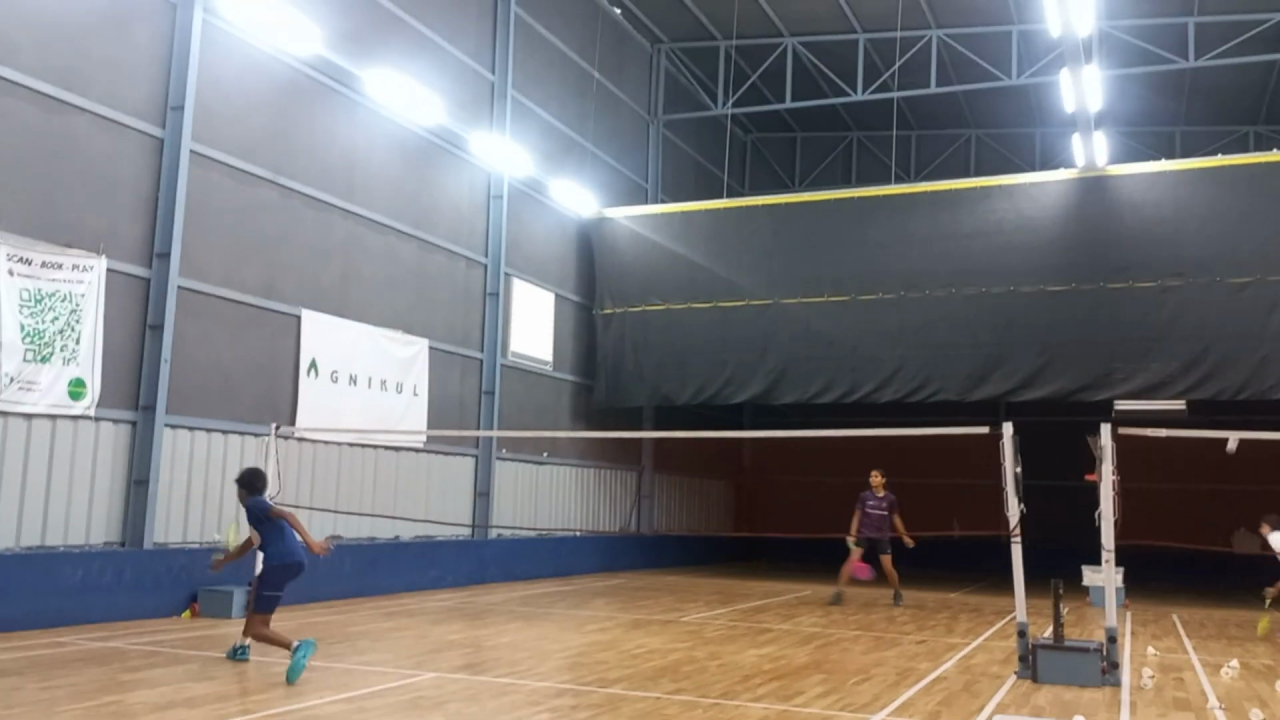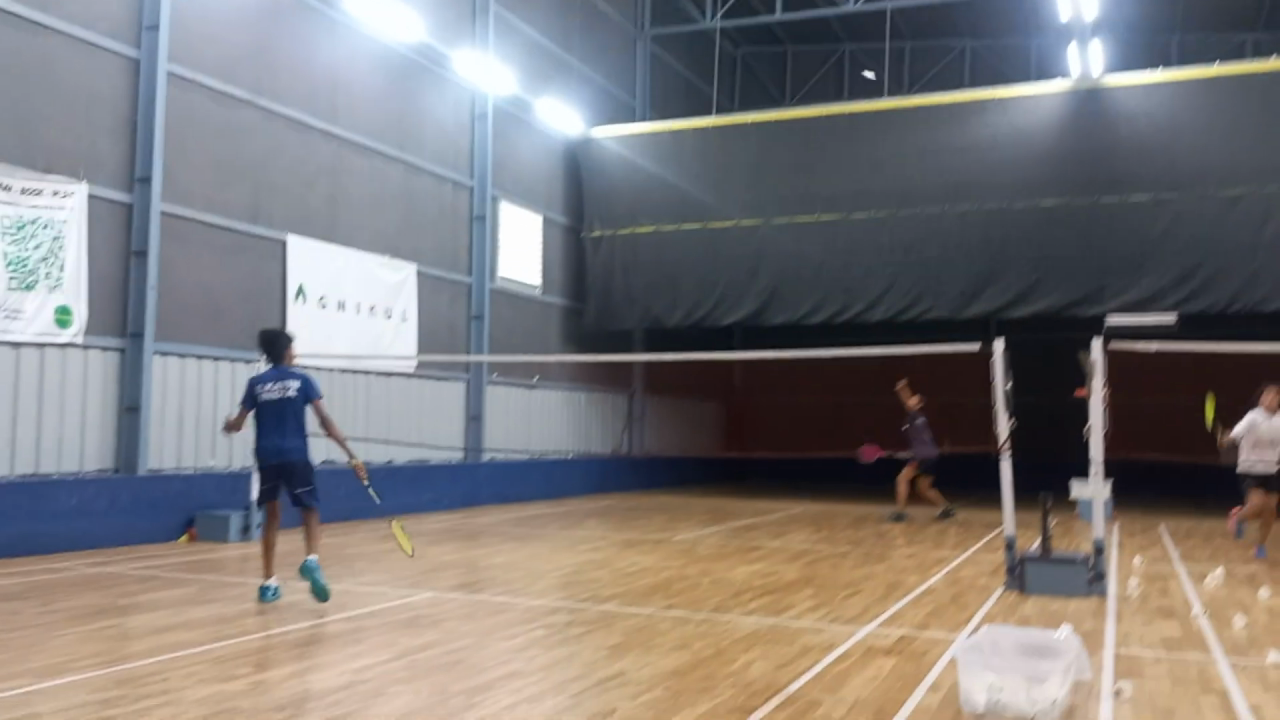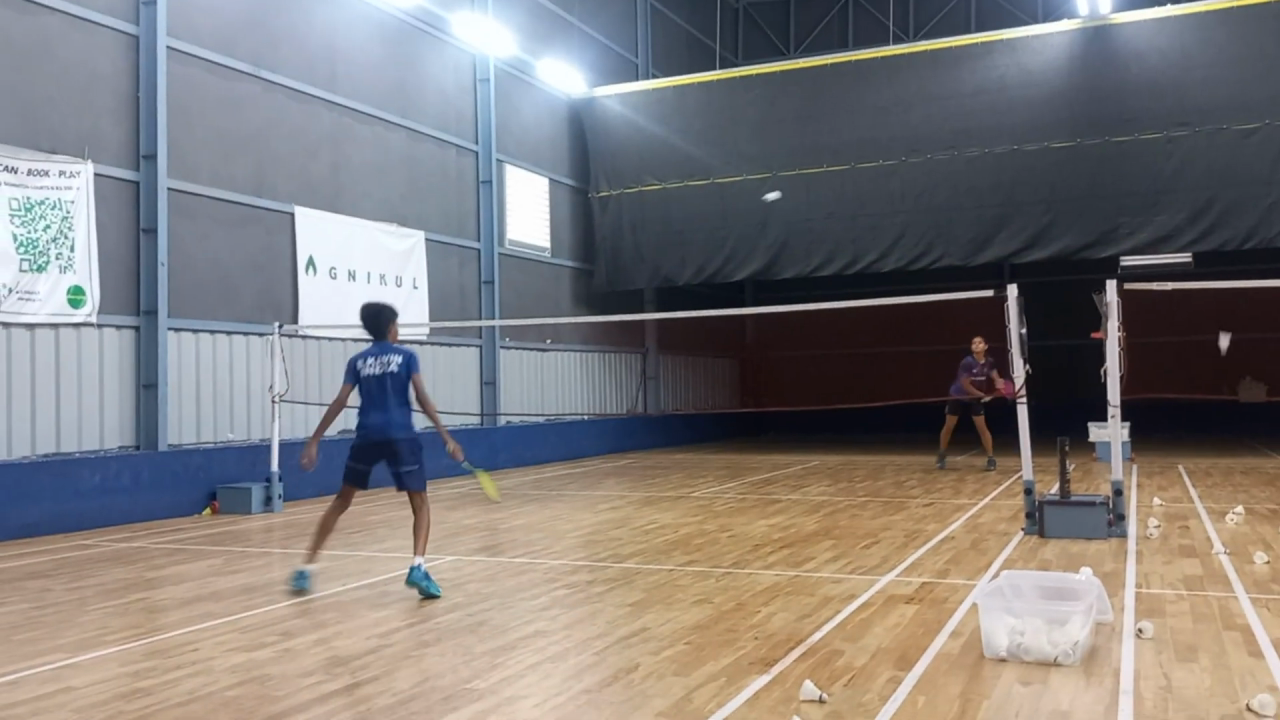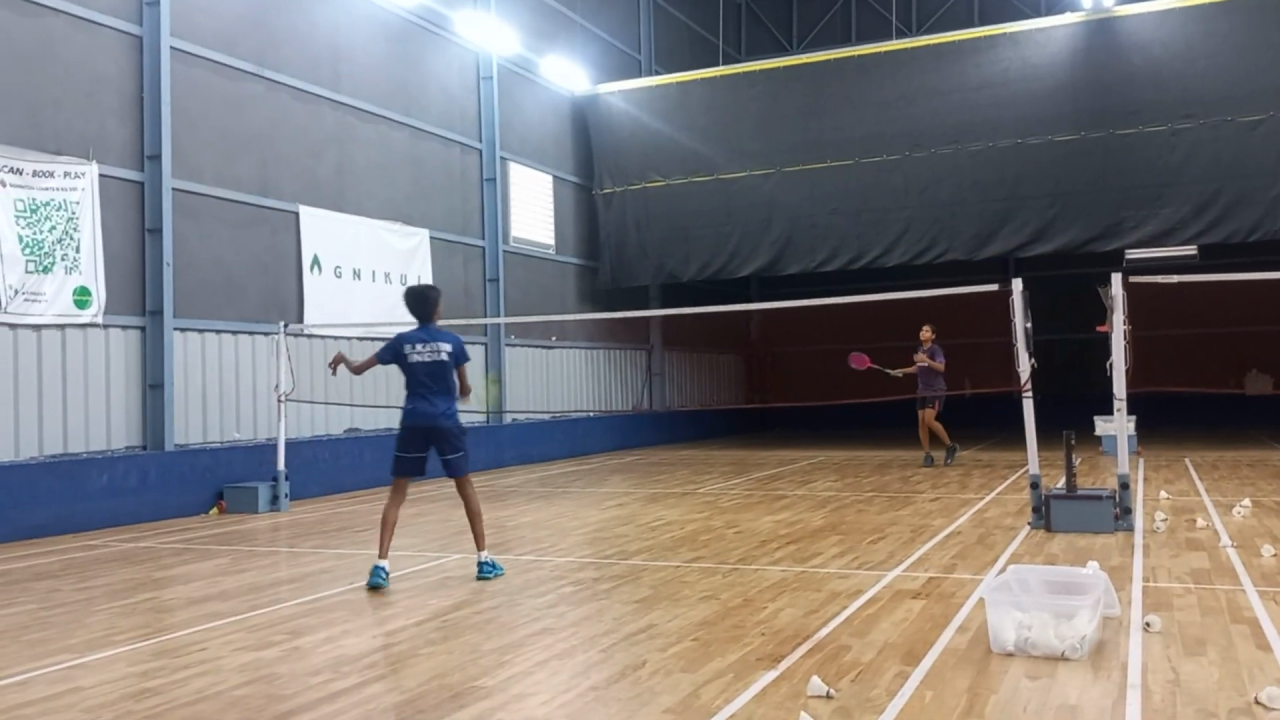
dt=1s
person 1, frame 1
left shoulder: (255, 505)
right shoulder: (263, 505)
left elbow: (287, 515)
right elbow: (251, 543)
left wrist: (309, 540)
right wrist: (225, 560)
left hip: (281, 562)
right hip: (295, 560)
left knee: (258, 629)
right knee: (256, 591)
left ankle: (297, 647)
right ankle: (242, 645)
person 1, frame 2
left shoulder: (256, 383)
right shoulder: (302, 380)
left elbow: (238, 424)
right elbow: (325, 421)
left wrist: (228, 426)
right wrist: (350, 454)
left hip: (268, 458)
right hip: (296, 457)
left knee: (272, 518)
right knee: (311, 519)
left ankle: (269, 583)
right ankle: (311, 560)
person 1, frame 3
left shoulder: (357, 361)
right shoulder: (406, 357)
left elbow: (339, 403)
right elbow: (422, 397)
left wrist: (314, 442)
right wrist: (446, 437)
left hip: (366, 437)
right hip: (400, 436)
left knee: (341, 501)
right knee: (421, 507)
left ankle: (306, 568)
right ankle: (418, 568)
person 1, frame 4
left shoulder: (401, 342)
right shoulder: (451, 342)
left elbow: (358, 369)
right elbow: (463, 388)
left wrist: (342, 359)
right wrist: (460, 396)
left hip: (413, 424)
right hip: (446, 422)
left knee: (397, 494)
right knee: (466, 489)
left ankle: (381, 565)
right ankle: (484, 560)
